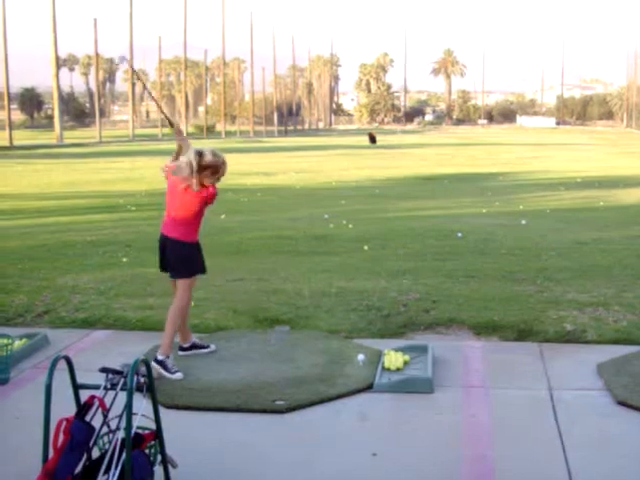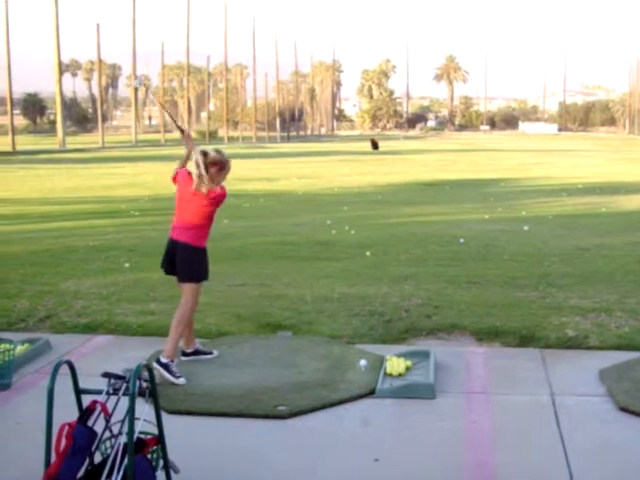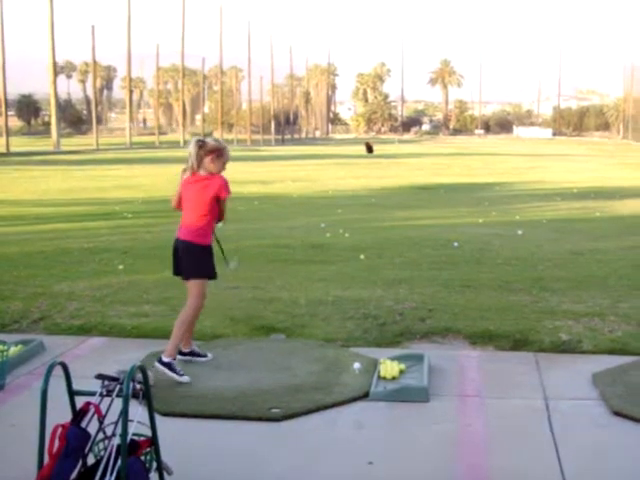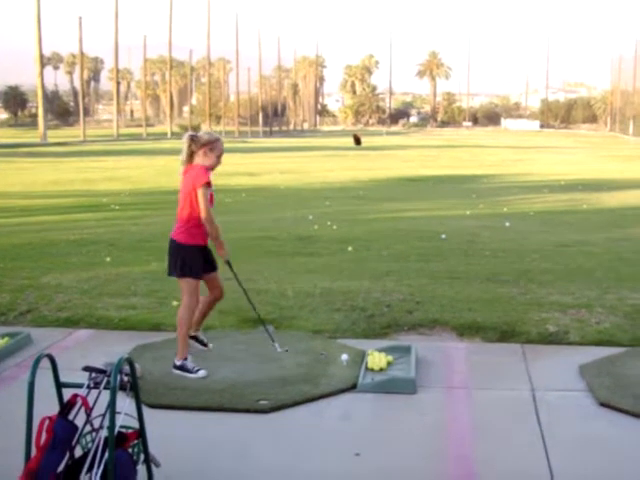
dt=0.4s
person 1, frame 1
left shoulder: (175, 178)
right shoulder: (209, 193)
left elbow: (171, 166)
left wrist: (180, 145)
right wrist: (184, 140)
left hip: (167, 240)
right hip: (185, 245)
left knee: (181, 293)
right knee: (183, 298)
left ankle: (186, 342)
right ankle: (162, 355)
person 1, frame 2
left shoulder: (183, 178)
right shoulder: (219, 194)
right elbow: (211, 185)
left wrist: (189, 150)
right wrist: (192, 146)
left hip: (175, 244)
right hip: (193, 250)
left knee: (189, 300)
right knee: (188, 303)
left ankle: (190, 347)
right ankle: (166, 358)
person 1, frame 3
left shoulder: (186, 177)
right shoulder: (220, 183)
left elbow: (176, 205)
right elbow: (221, 216)
left hip: (182, 242)
right hip: (197, 246)
left knee: (197, 297)
right knee: (194, 302)
left ankle: (185, 347)
right ankle: (168, 356)
person 1, frame 4
left shoulder: (193, 172)
right shoulder: (200, 173)
left elbow: (201, 214)
right elbow: (205, 216)
left wrist: (213, 240)
right wrist: (220, 244)
left hip: (197, 244)
right hip: (185, 244)
left knee: (217, 291)
right knee: (190, 301)
left ankle: (193, 330)
right ankle: (181, 360)
